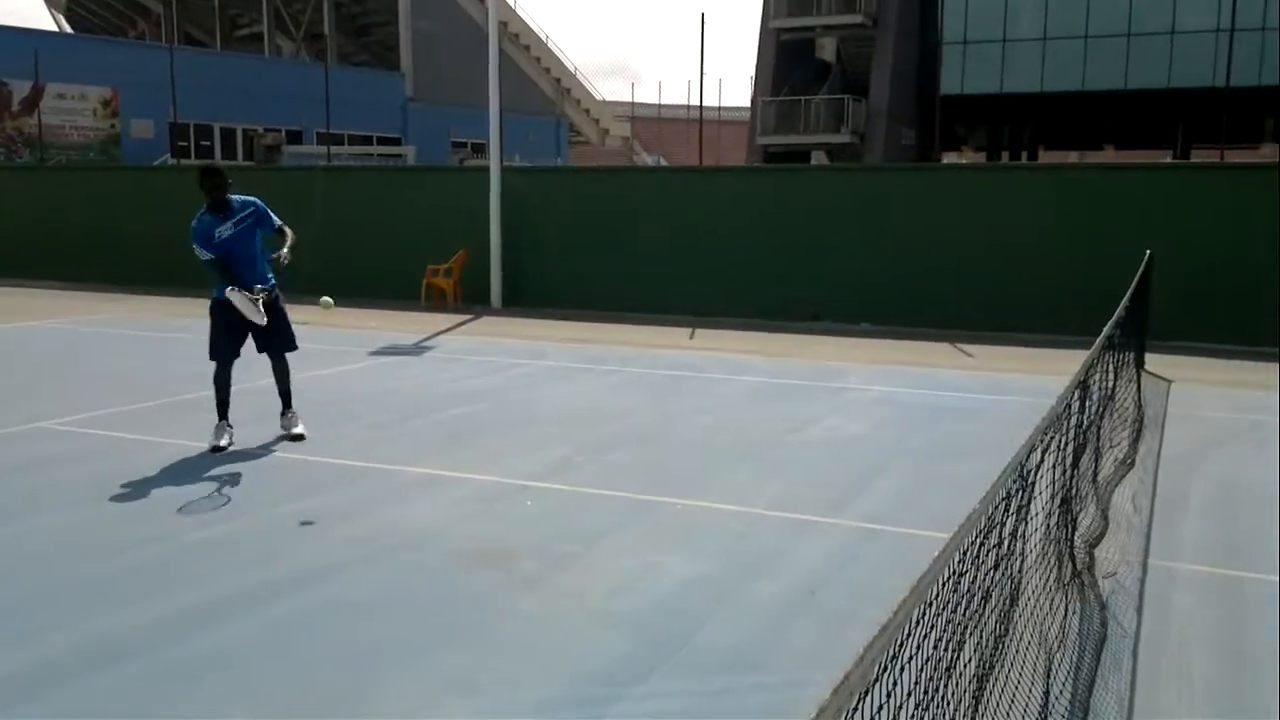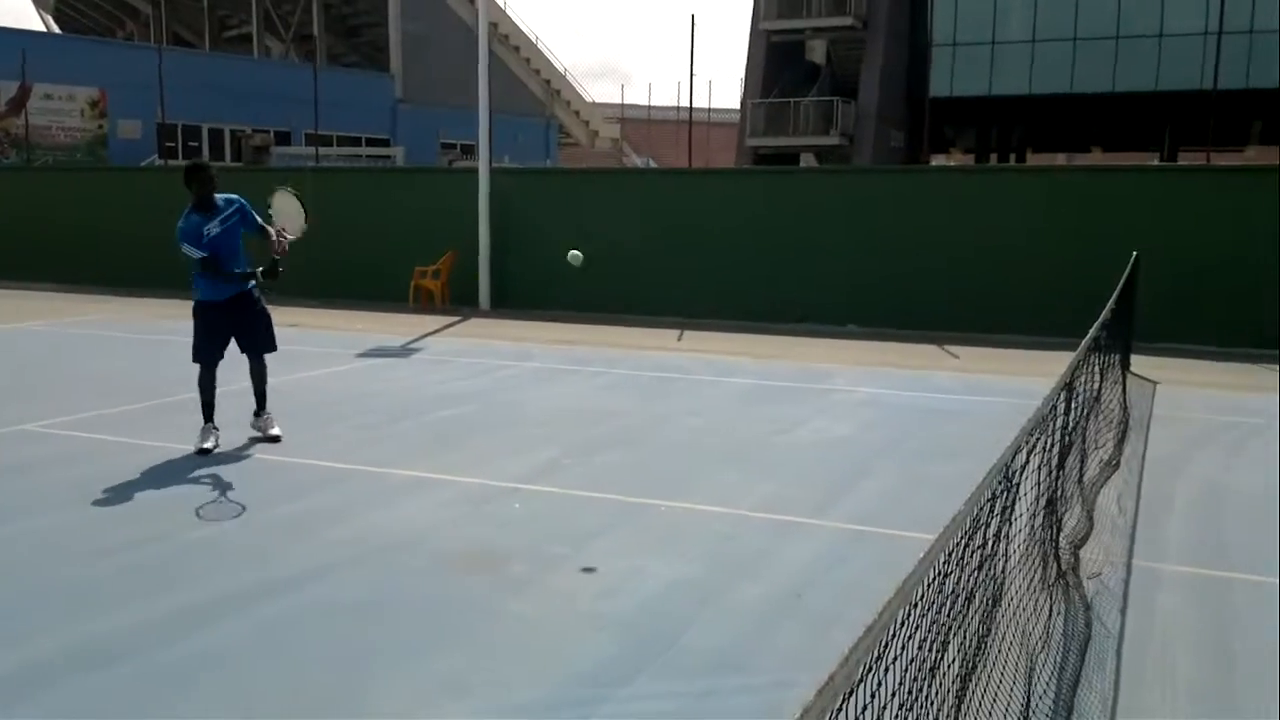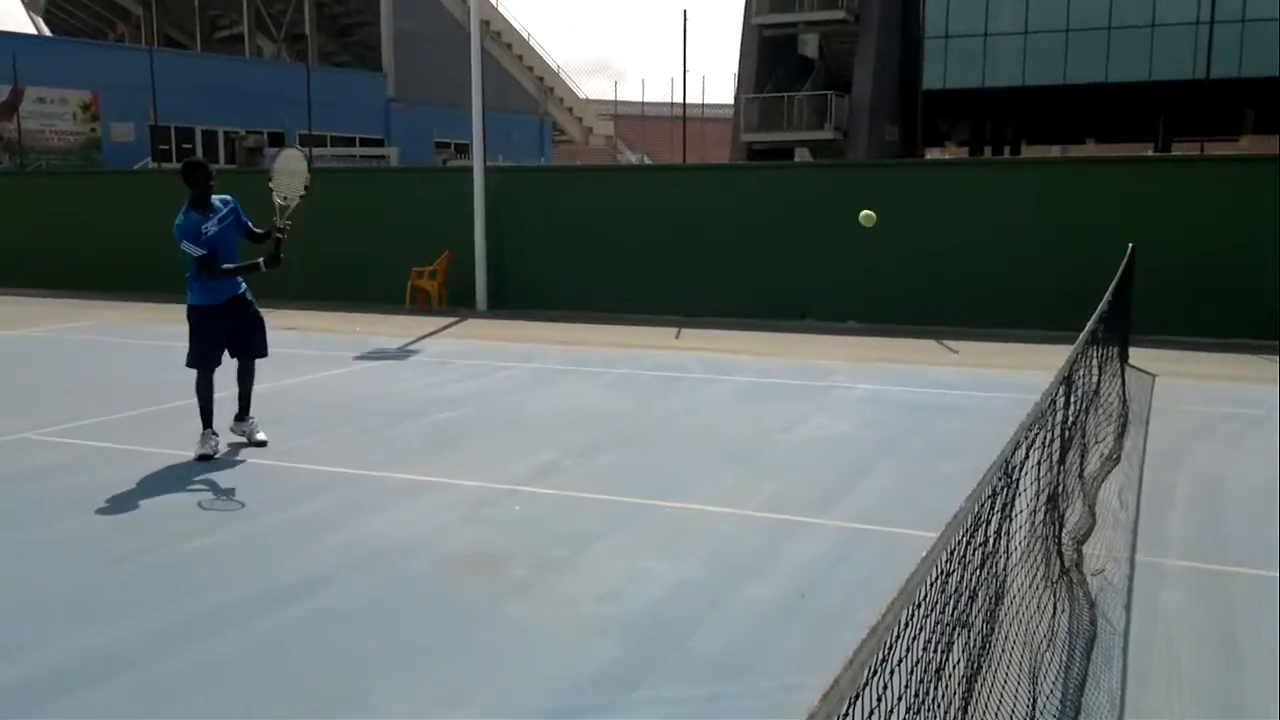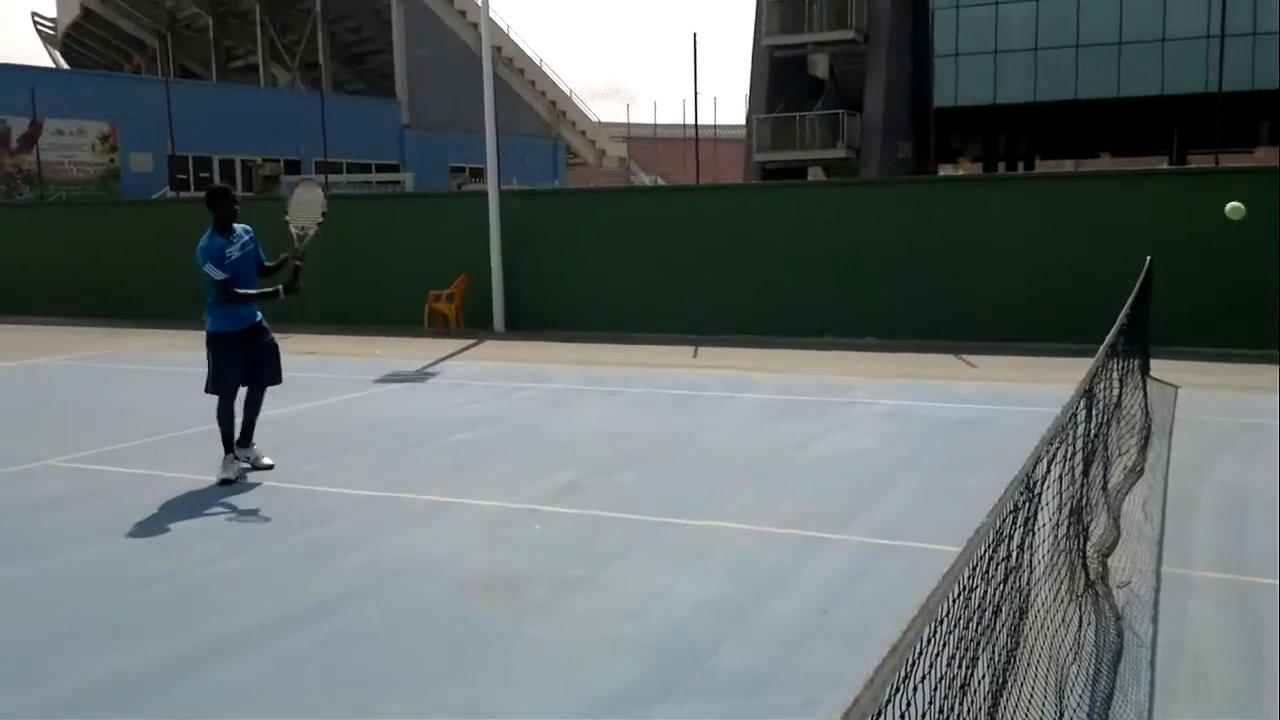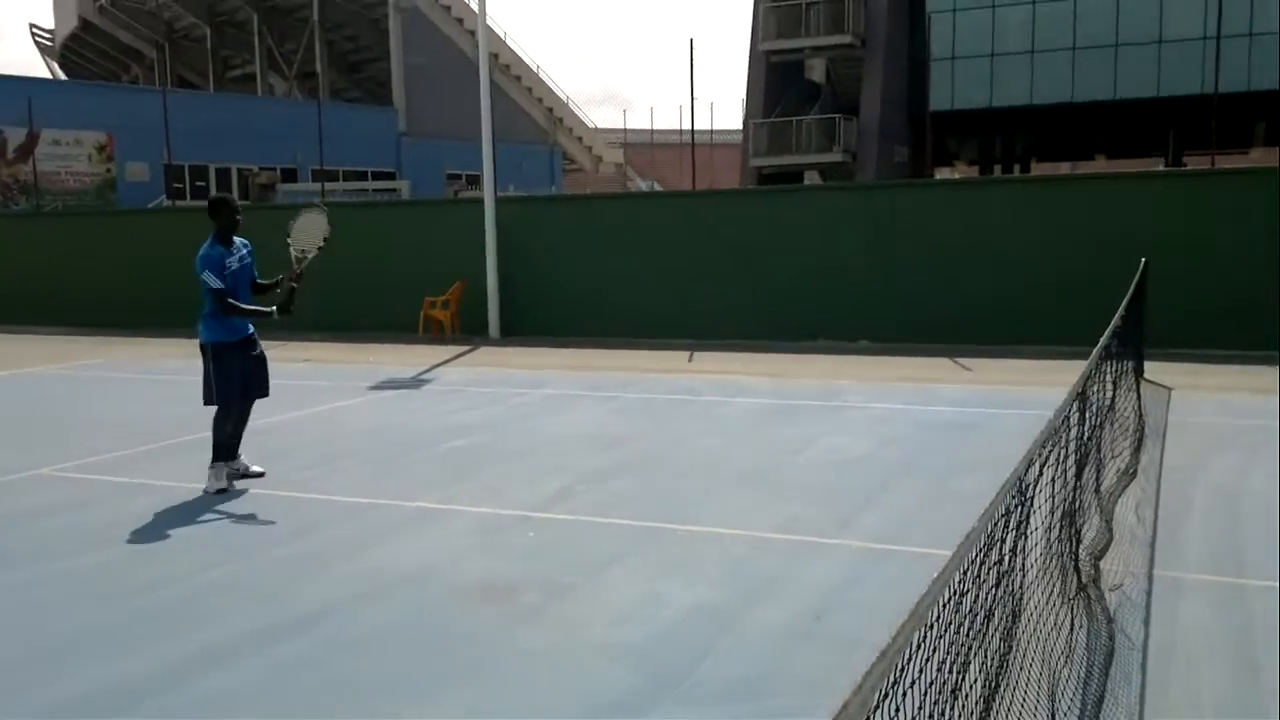
dt=0.1s
person 1, frame 1
left shoulder: (251, 206)
right shoulder: (200, 228)
left elbow: (285, 231)
right elbow: (222, 271)
left wrist: (285, 251)
left hip: (265, 290)
right hip: (230, 298)
left knee: (277, 352)
right knee: (224, 361)
left ankle: (288, 413)
right ankle: (223, 424)
person 1, frame 2
left shoulder: (234, 203)
right shoulder: (187, 227)
left elbow: (263, 228)
right elbow: (215, 271)
left wrist: (275, 238)
right wrist: (259, 273)
left hip: (245, 291)
right hip: (211, 300)
left knee: (257, 352)
right knee: (208, 362)
left ankle: (262, 414)
right ankle: (208, 426)
person 1, frame 3
left shoulder: (228, 204)
right shoulder: (185, 224)
left elbow: (251, 234)
right elbow: (210, 270)
left wrist: (271, 232)
right wrist: (259, 264)
left hip: (237, 294)
right hip: (205, 304)
left knee: (248, 357)
right knee: (205, 367)
left ankle: (243, 419)
right ankle: (208, 432)
person 1, frame 4
left shoulder: (246, 233)
right shoulder: (209, 248)
left elbow: (261, 269)
right elbow: (230, 295)
left wrist: (284, 262)
right wrist: (279, 291)
left hip: (253, 322)
right hip: (224, 329)
left knee: (259, 385)
right knee: (227, 392)
left ankle: (244, 447)
right ankle: (230, 456)
person 1, frame 5
left shoulder: (244, 246)
right shoulder: (209, 257)
left elbow: (254, 287)
right elbow: (224, 305)
left wrist: (280, 281)
right wrist: (273, 312)
left hip: (245, 334)
right hip: (219, 340)
left knee: (248, 397)
right knee: (227, 403)
left ankle: (231, 458)
right ankle: (219, 465)
